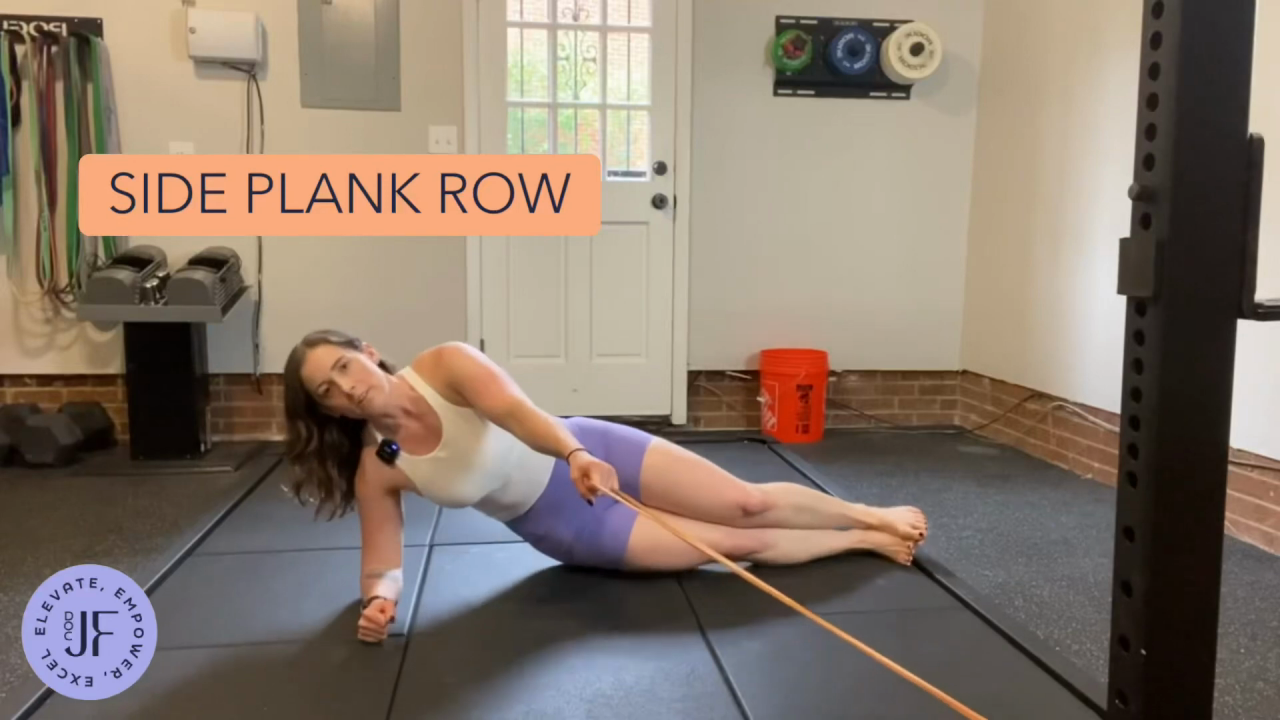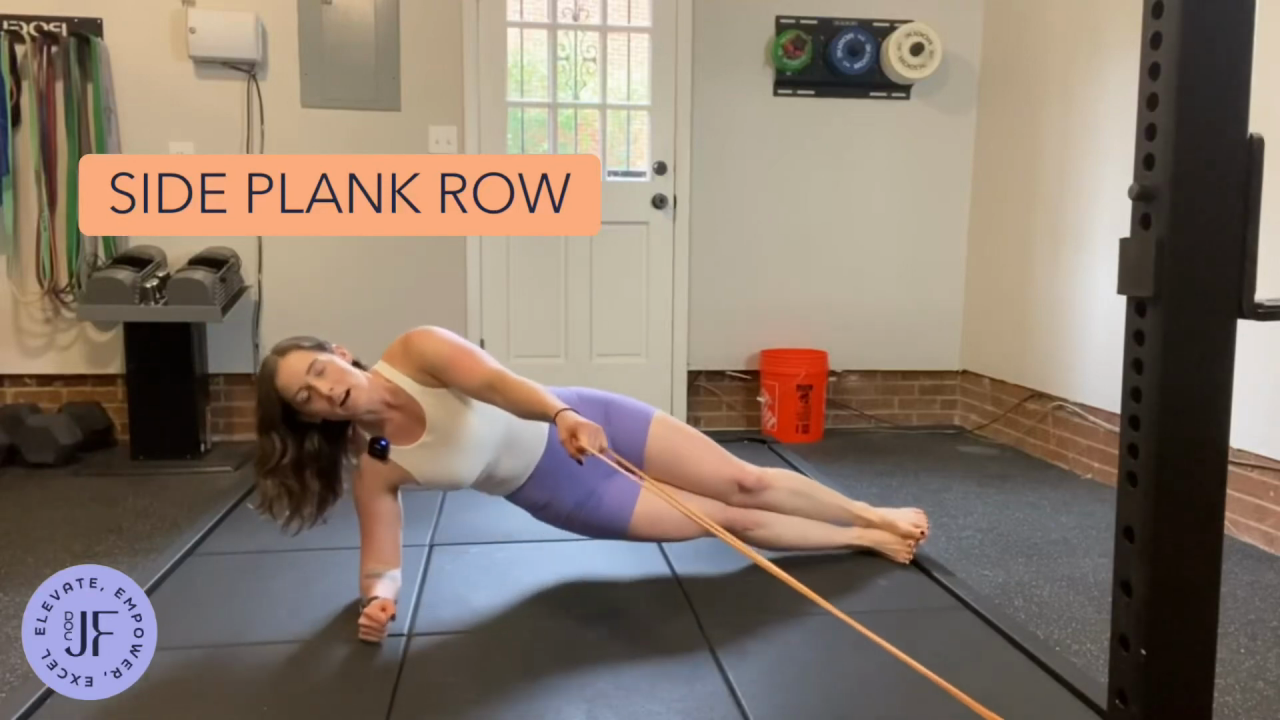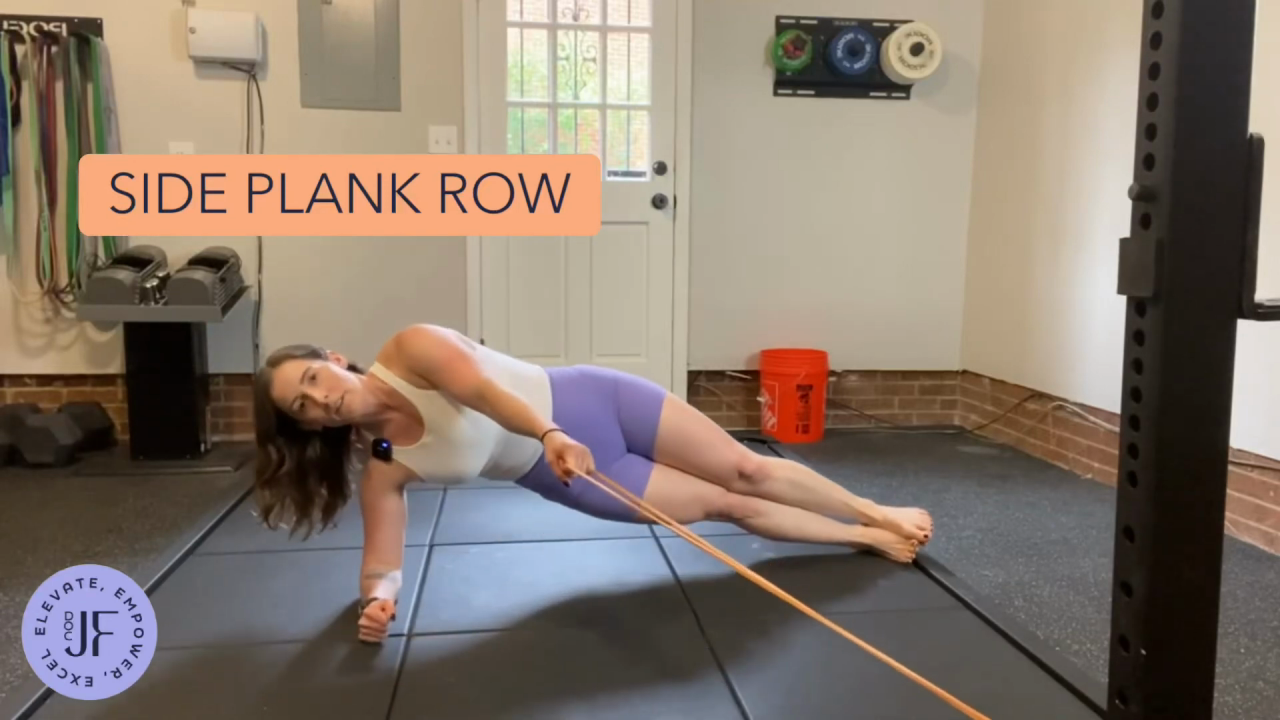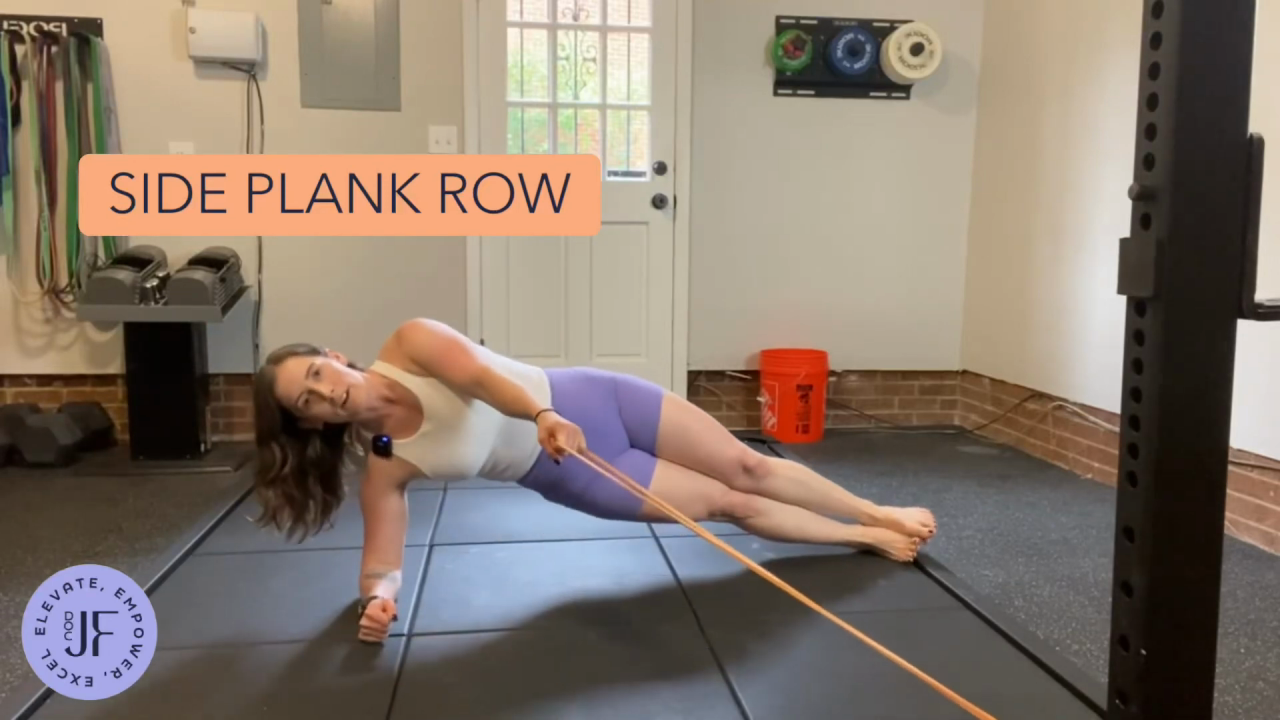
dt=0.4s
person 1, frame 1
left shoulder: (446, 365)
right shoulder: (376, 470)
left elbow: (518, 411)
right elbow: (381, 568)
left wrist: (575, 453)
right wrist: (379, 601)
left hip: (587, 454)
right hip: (565, 532)
left knee: (748, 503)
right knee: (737, 545)
left ankle: (870, 515)
right ankle: (866, 542)
person 1, frame 2
left shoulder: (416, 350)
right shoulder: (373, 469)
left elbow: (495, 382)
right elbow: (380, 565)
left wrist: (562, 414)
right wrist: (379, 599)
left hip: (584, 424)
right hip: (567, 498)
left knee: (745, 484)
right knee: (729, 521)
left ankle: (871, 514)
right ankle: (866, 540)
person 1, frame 3
left shoulder: (411, 349)
right shoulder: (382, 468)
left elbow: (483, 389)
right elbow: (381, 564)
left wrist: (549, 432)
right wrist: (378, 599)
left hip: (590, 406)
right hip: (574, 478)
left knee: (747, 471)
right knee: (724, 506)
left ankle: (875, 512)
right ankle: (869, 539)
person 1, frame 4
left shoulder: (410, 344)
right shoulder: (383, 468)
left elbow: (482, 377)
right elbow: (381, 563)
left wrist: (544, 413)
right wrist: (378, 599)
left hip: (590, 404)
right hip: (574, 474)
left knee: (748, 468)
right knee: (730, 506)
left ankle: (878, 513)
right ankle: (872, 540)
